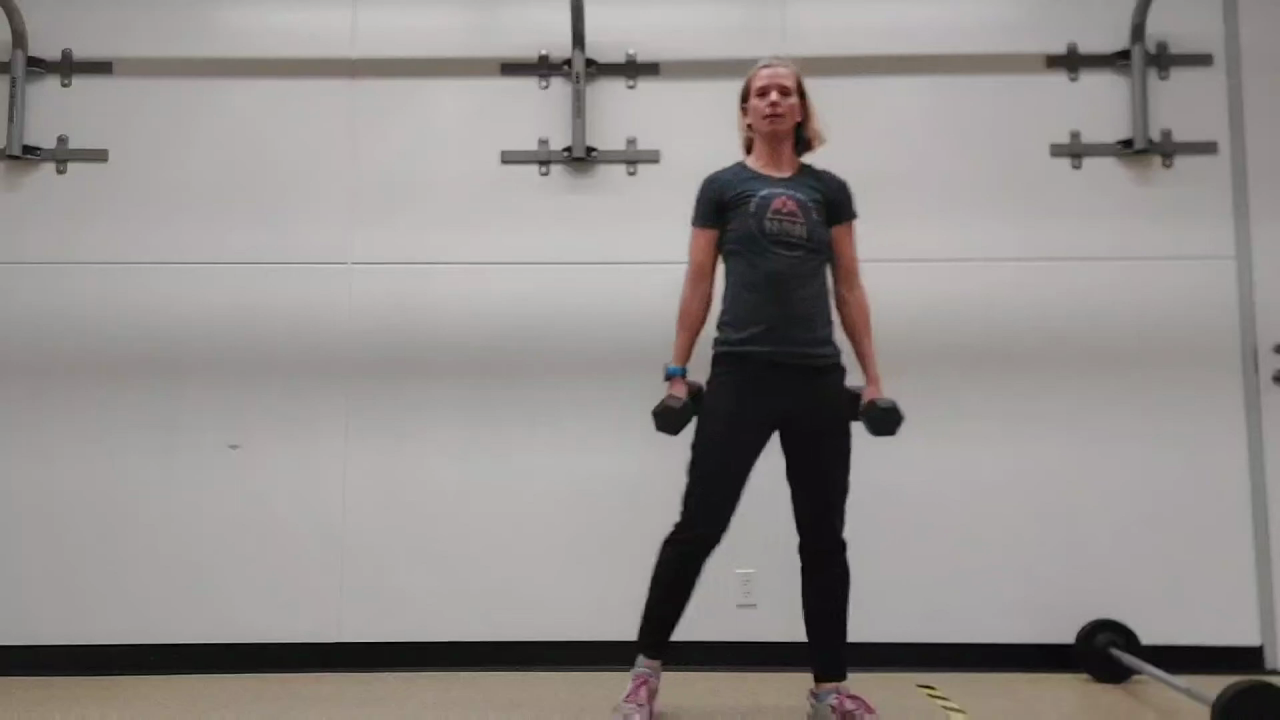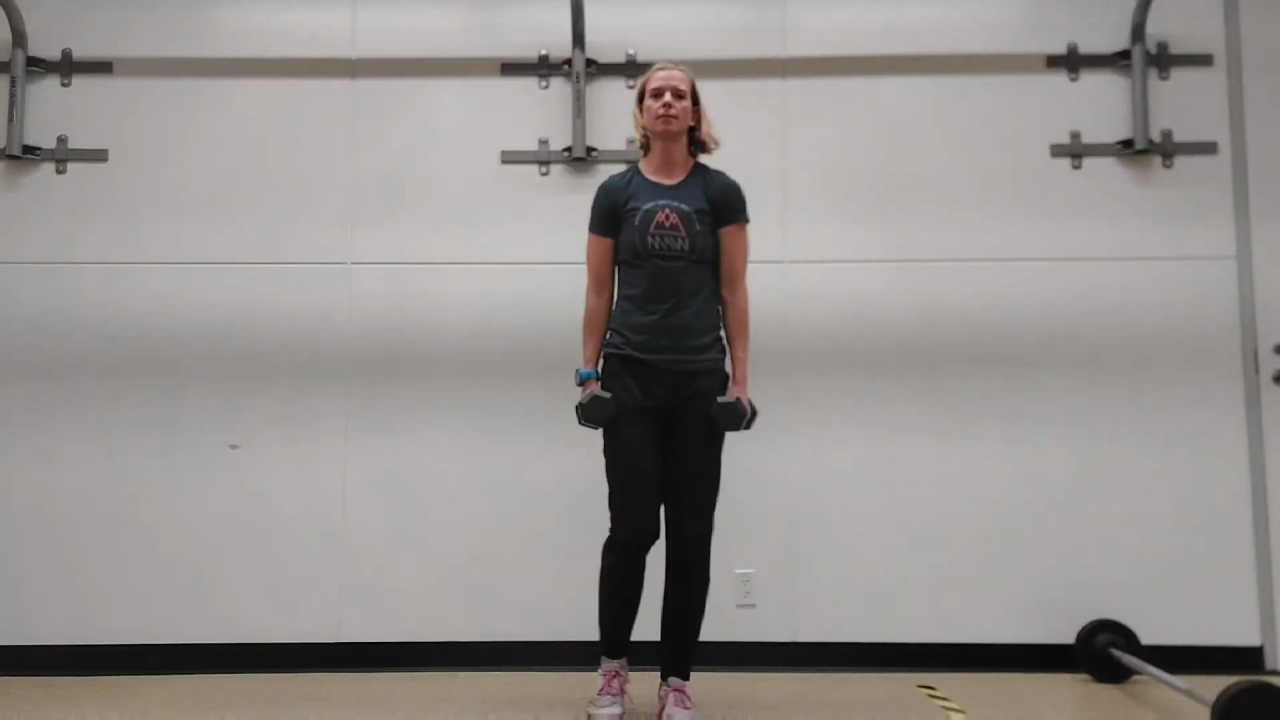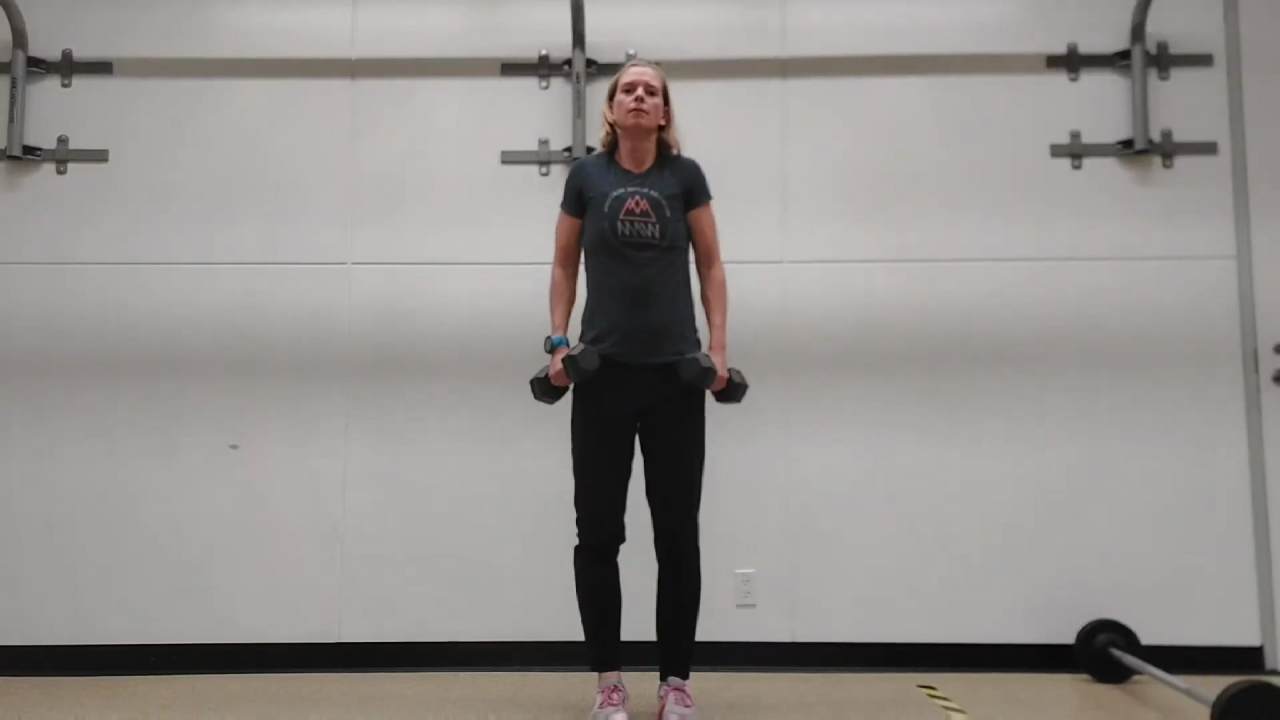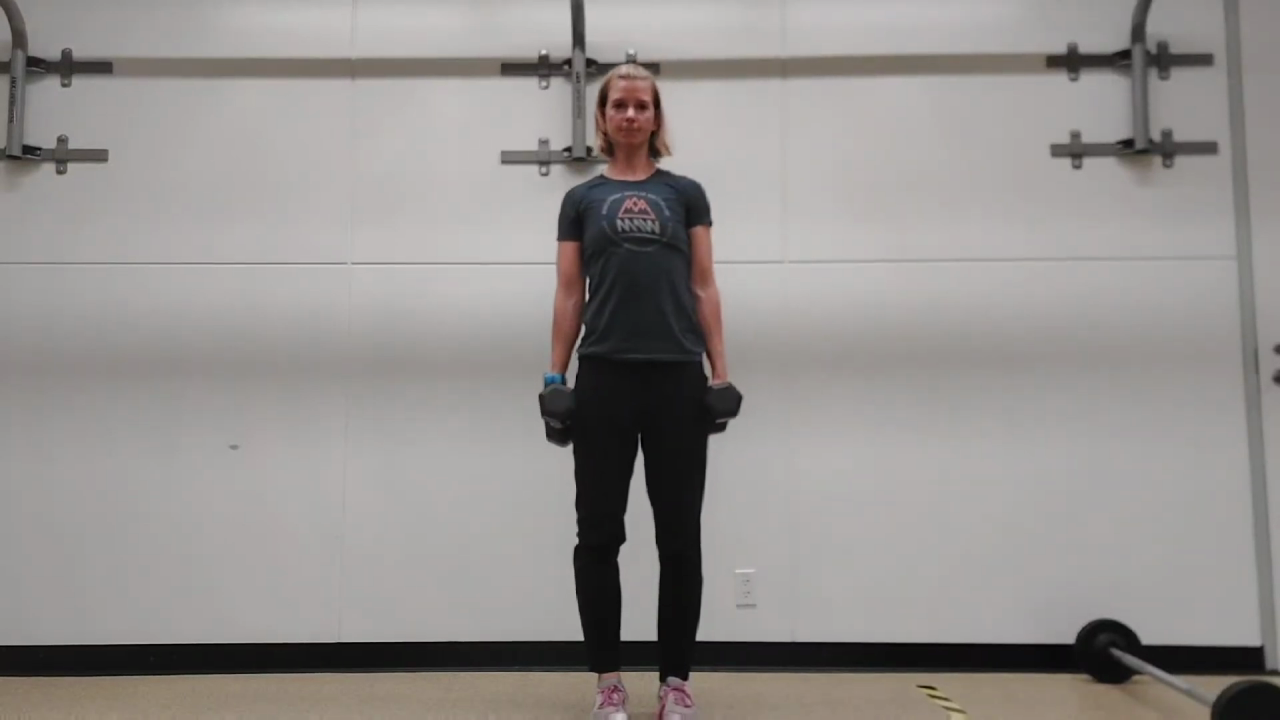
dt=1s
person 1, frame 1
left shoulder: (830, 189)
right shoulder: (722, 186)
left elbow: (849, 287)
right elbow: (698, 284)
left wrist: (872, 375)
right wrist: (677, 371)
left hip: (817, 376)
right hip: (742, 372)
left knee: (824, 535)
right knee: (699, 525)
person 1, frame 2
left shoulder: (721, 191)
right shoulder: (615, 192)
left elbow: (734, 291)
right elbow: (599, 290)
left wrist: (740, 376)
right wrist: (589, 373)
left hip: (698, 380)
right hip: (630, 375)
left knee: (690, 534)
right knee: (632, 527)
person 1, frame 3
left shoulder: (685, 174)
right shoulder: (587, 174)
left elbow: (710, 267)
right elbow: (564, 267)
left wrist: (717, 347)
right wrist: (558, 340)
left hip: (674, 376)
right hip: (603, 375)
left knee: (678, 531)
right knee: (598, 530)
person 1, frame 4
left shoulder: (685, 192)
right shoulder: (581, 198)
left elbow: (704, 287)
right elbow: (569, 295)
left wrist: (720, 371)
right wrist: (554, 377)
left hip: (676, 376)
right hip: (604, 376)
left knee: (680, 535)
right knee: (598, 533)
